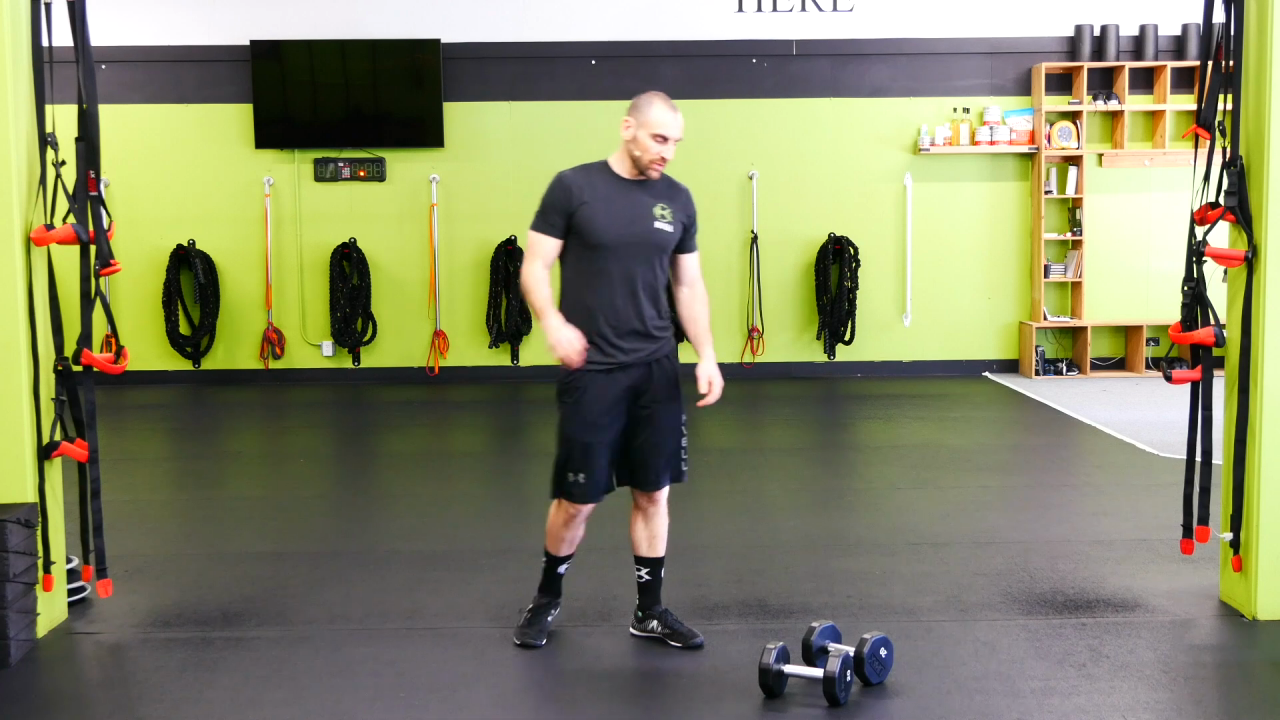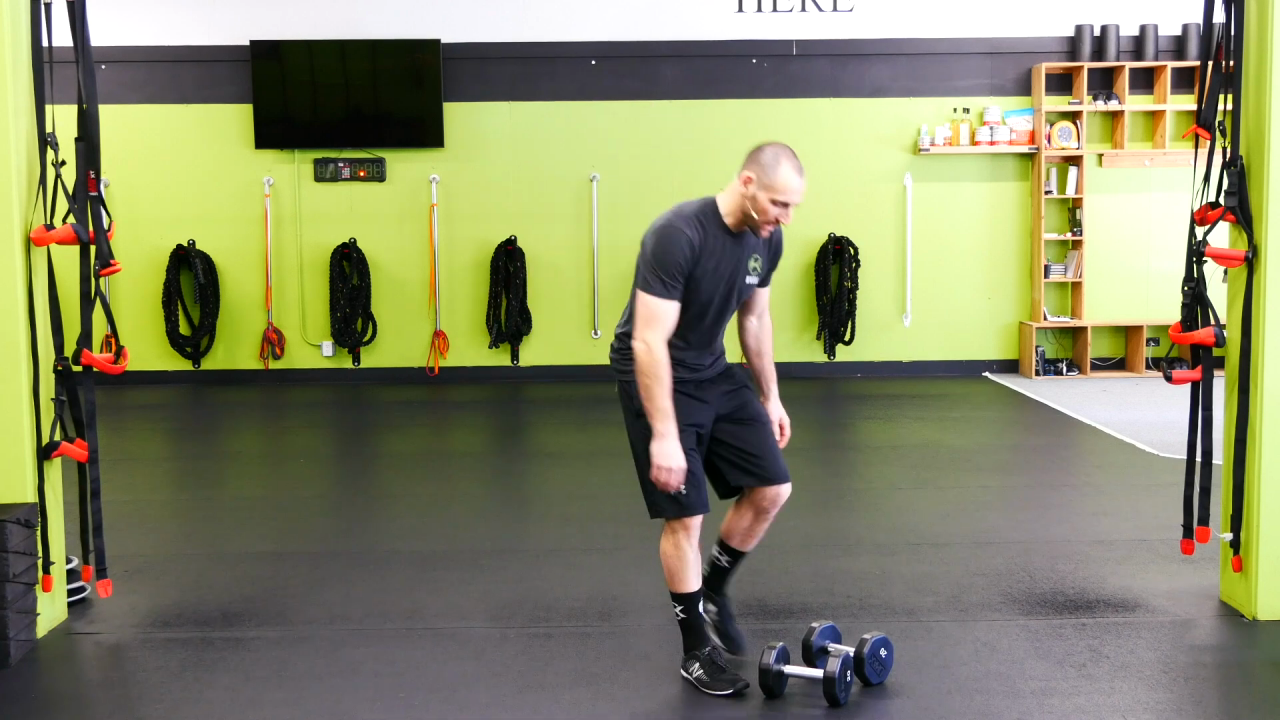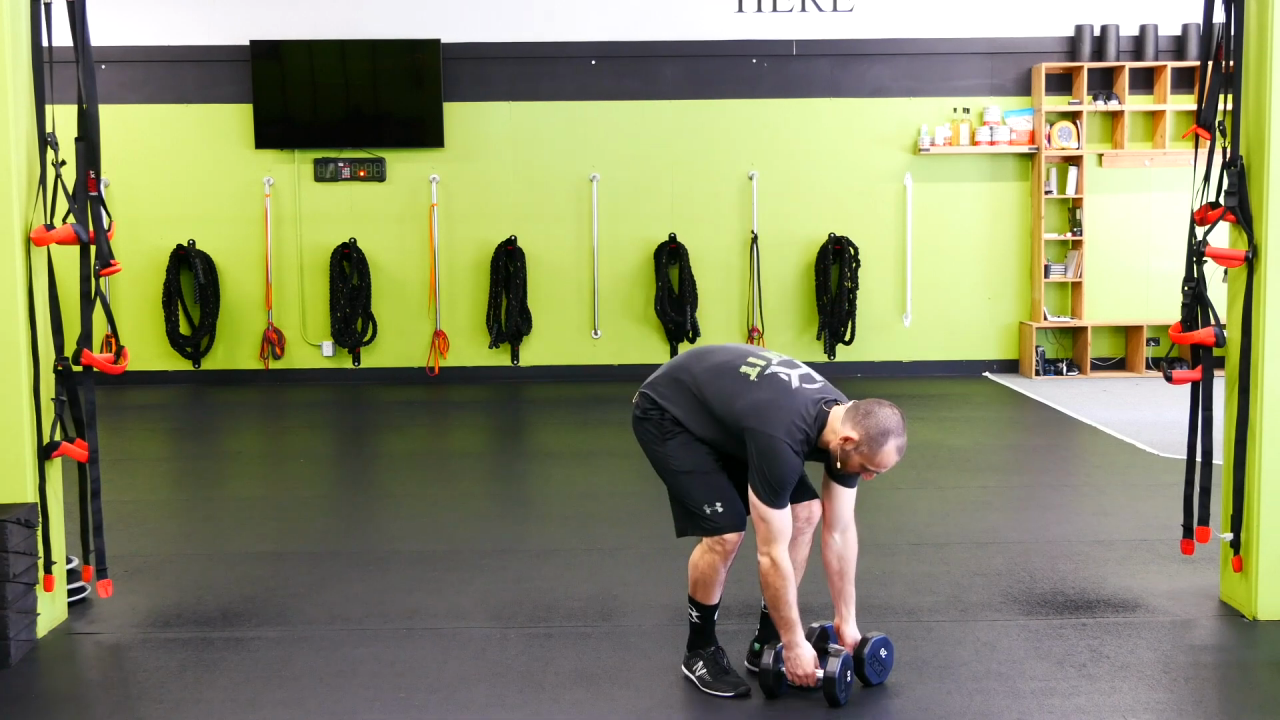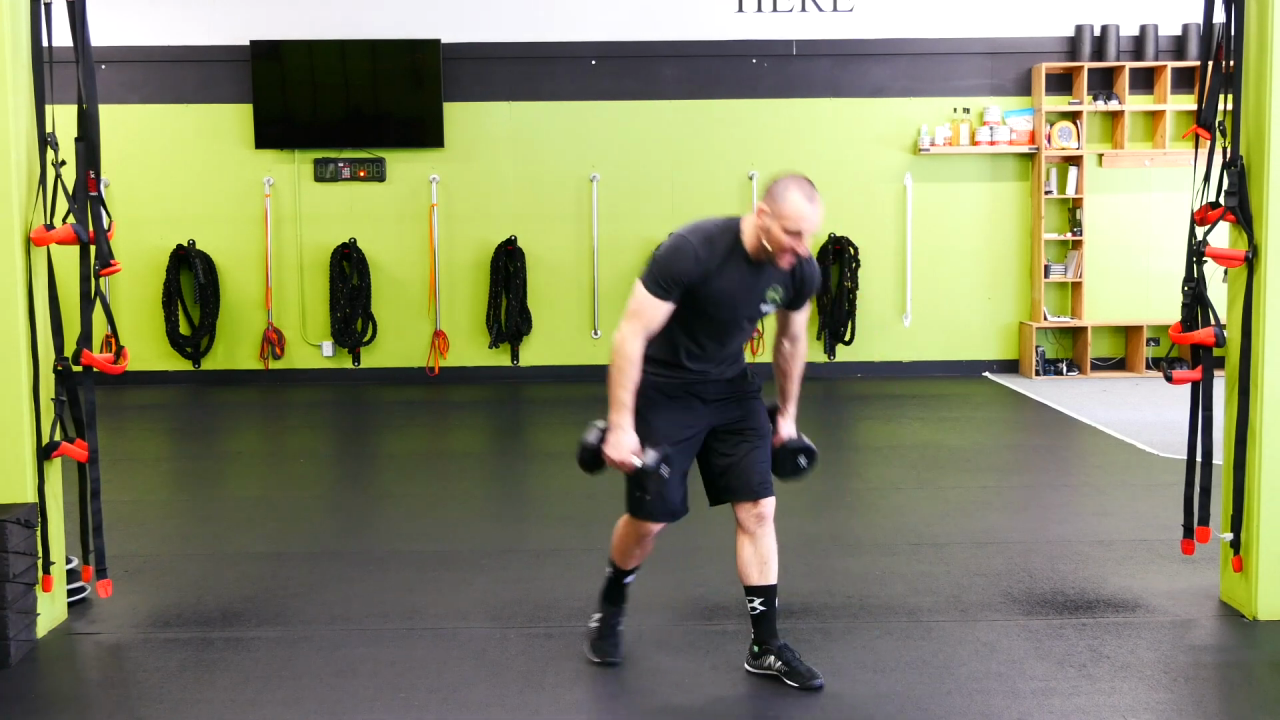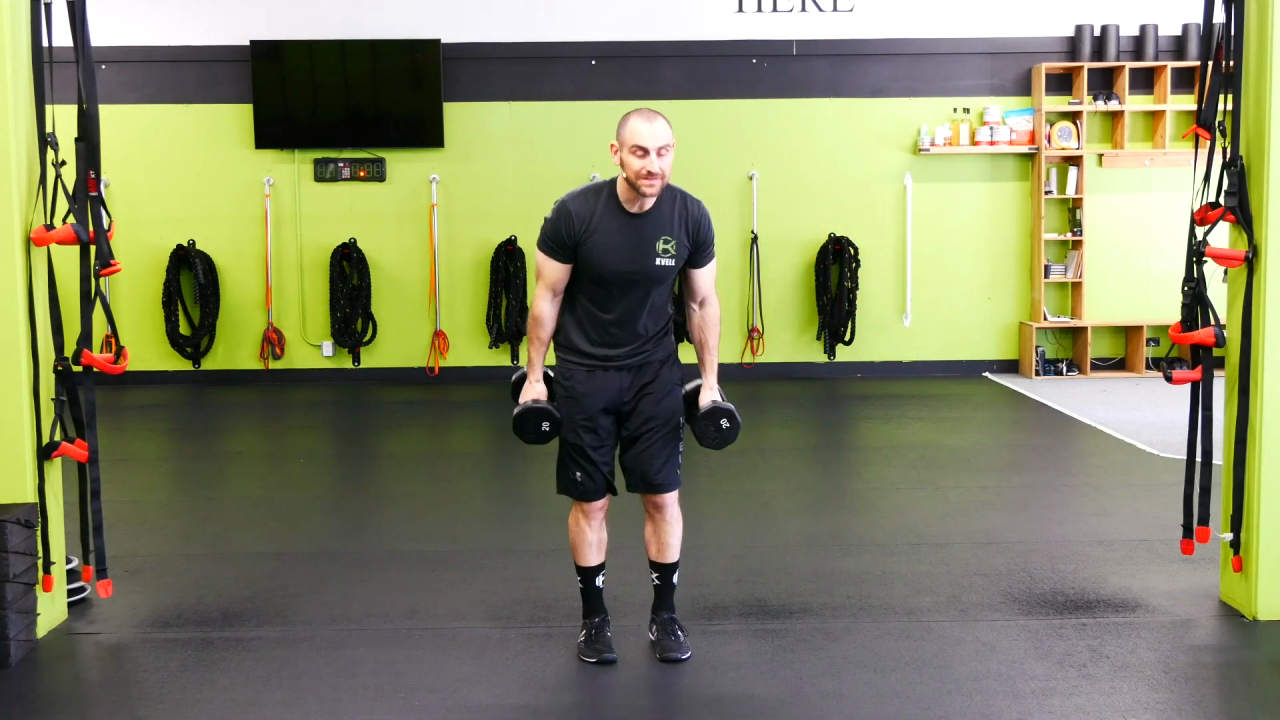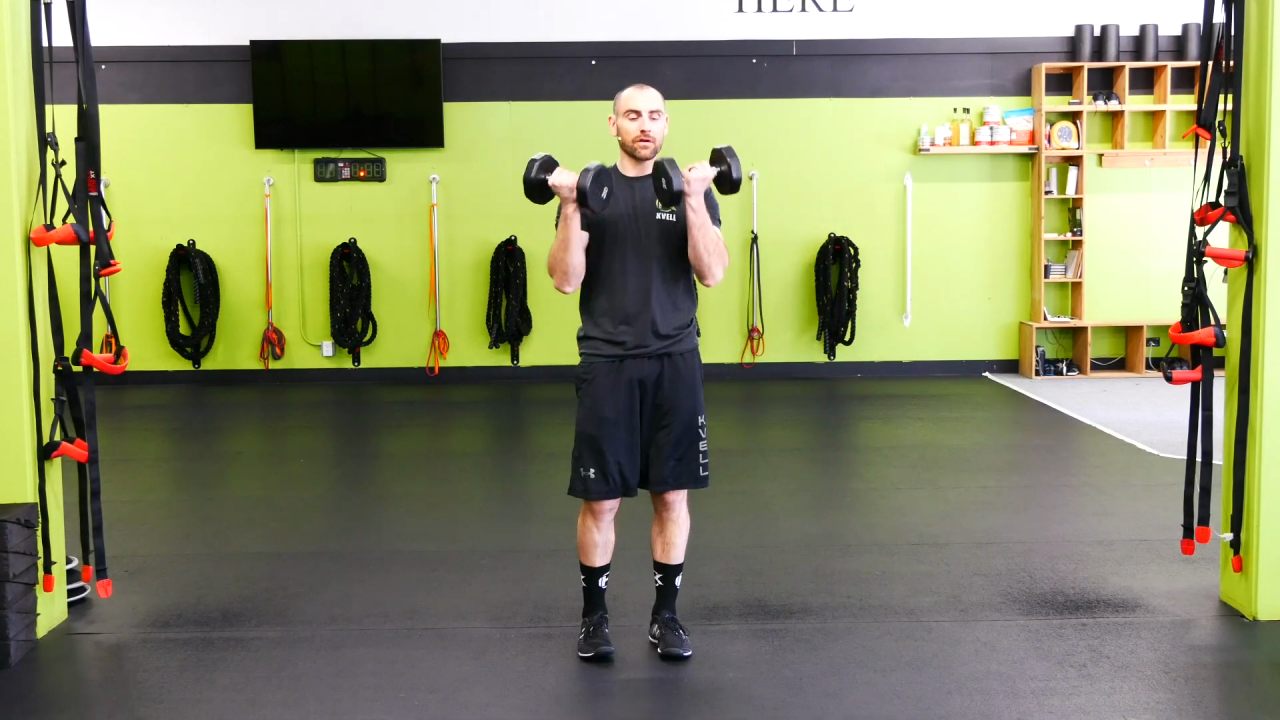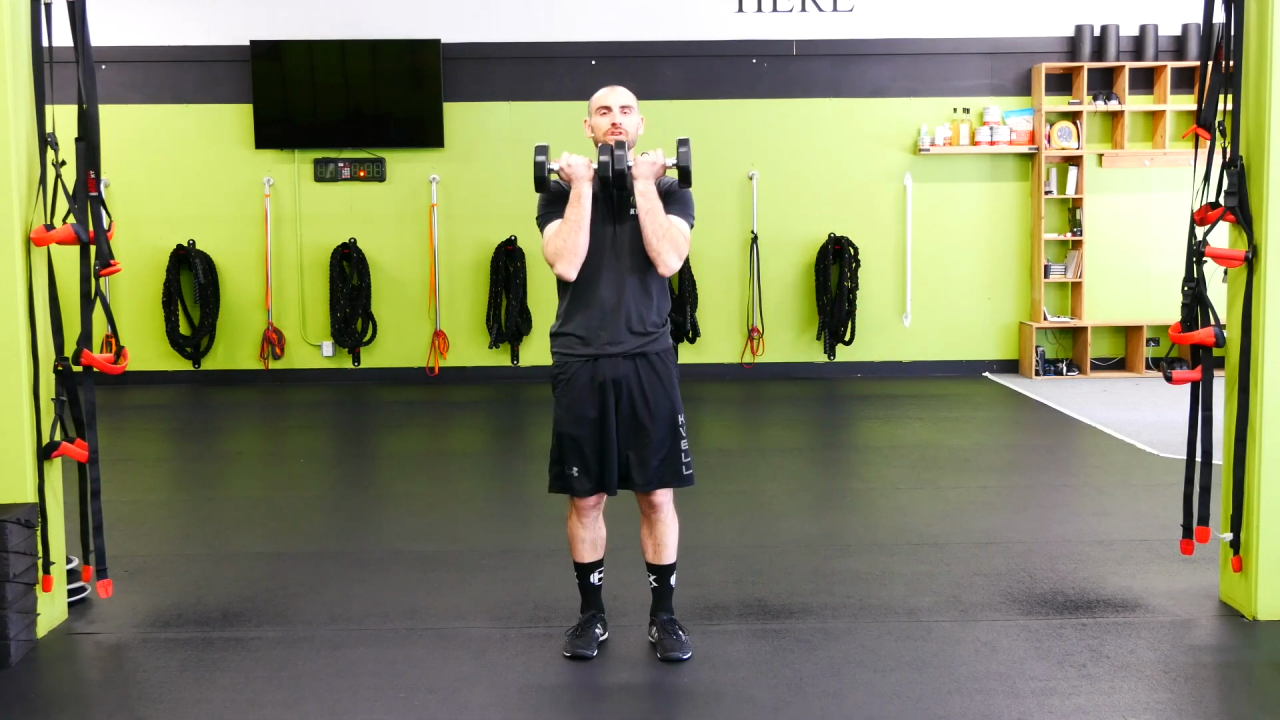
dt=0.7s
person 1, frame 1
left shoulder: (678, 200)
right shoulder: (573, 188)
left elbow: (689, 285)
right elbow: (533, 269)
left wrist: (706, 358)
right wrist: (554, 325)
left hip: (656, 365)
right hip: (591, 369)
left knee: (651, 491)
right knee: (577, 500)
left ankle: (649, 608)
right ankle: (547, 598)
person 1, frame 2
left shoulder: (766, 240)
right shoulder: (679, 236)
left elbow: (755, 318)
right elbow: (649, 342)
left wrist: (771, 396)
right wrist: (664, 436)
left hip: (713, 373)
right hip: (659, 380)
left knee: (773, 487)
right knee: (686, 516)
left ankle: (711, 588)
right ankle: (696, 648)
person 1, frame 3
left shoulder: (848, 424)
right shoulder: (781, 440)
left elbow: (840, 532)
right elbow: (773, 554)
left wrist: (847, 620)
right wrist: (795, 645)
left hip: (720, 403)
right hip: (667, 413)
left knee: (806, 512)
right knee: (725, 531)
left ankle: (767, 642)
right ankle: (700, 651)
person 1, frame 4
left shoulder: (801, 268)
right shoulder: (693, 250)
left elbow: (792, 339)
right elbow: (631, 334)
left wrist: (787, 414)
right wrist: (621, 426)
left hip: (730, 385)
right hip: (664, 387)
left knee: (759, 511)
right knee: (651, 516)
left ankle: (766, 644)
right ankle: (608, 607)
person 1, frame 5
left shoulder: (690, 215)
right shoulder: (575, 213)
left elbow: (704, 300)
right elbow: (546, 295)
left wrist: (710, 379)
right wrist: (537, 374)
left hip: (654, 370)
right hip: (583, 373)
left knee: (662, 495)
right knee: (589, 500)
left ankle: (664, 614)
right ankle: (594, 617)
person 1, frame 6
left shoulder: (689, 188)
left elbow: (712, 273)
right elbow: (565, 281)
left wrist: (695, 201)
right wrist: (569, 207)
left hip: (674, 361)
right hip: (606, 363)
left knee: (671, 495)
right knee: (599, 500)
left ankle: (665, 613)
right ankle: (593, 615)
person 1, frame 7
left shoulder: (668, 189)
right shoulder: (560, 190)
left elbow: (668, 260)
right elbow: (566, 264)
left wrist: (643, 185)
right wrist: (582, 187)
left hip: (647, 358)
right hip: (580, 360)
left knee: (657, 493)
right knee: (585, 496)
left ankle: (663, 614)
right ankle: (591, 613)
